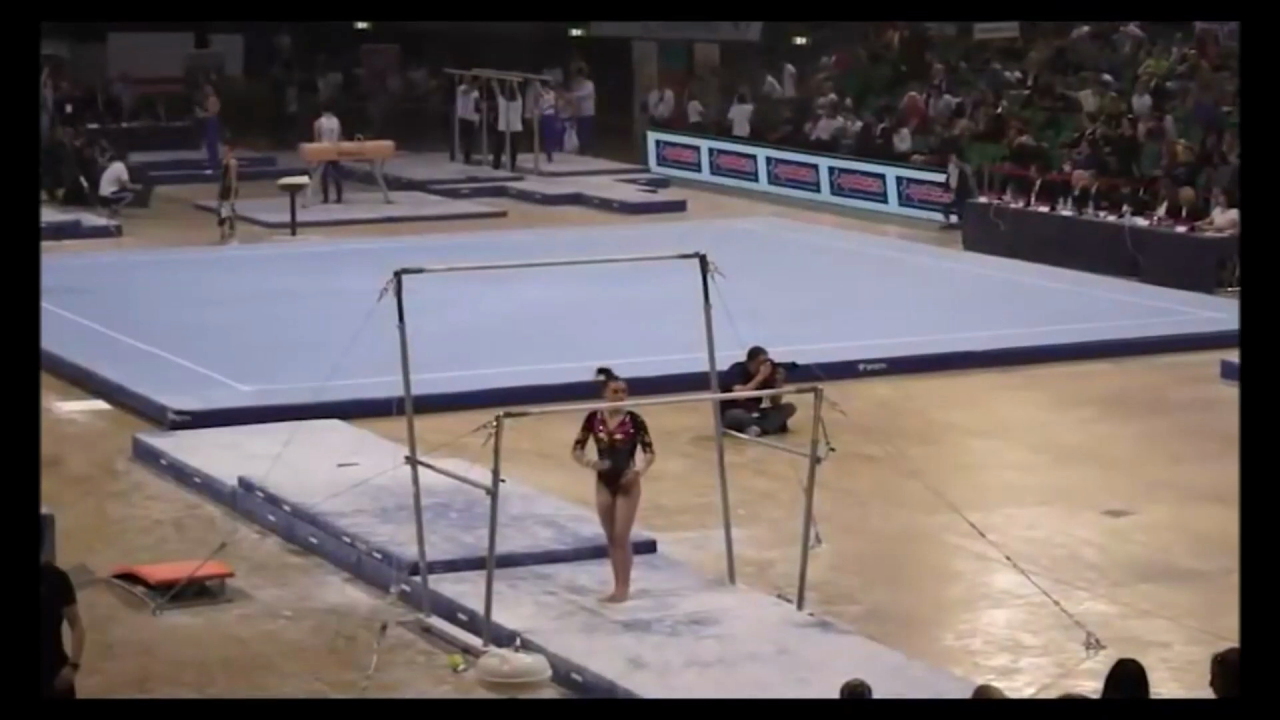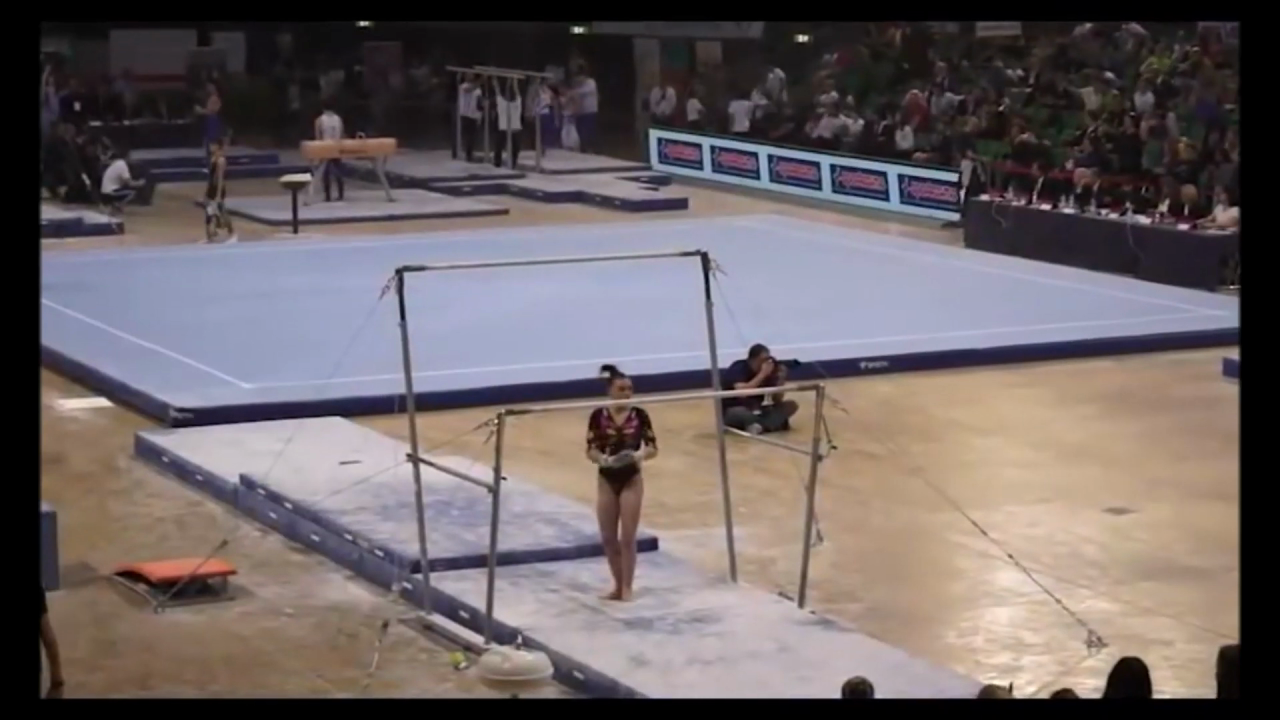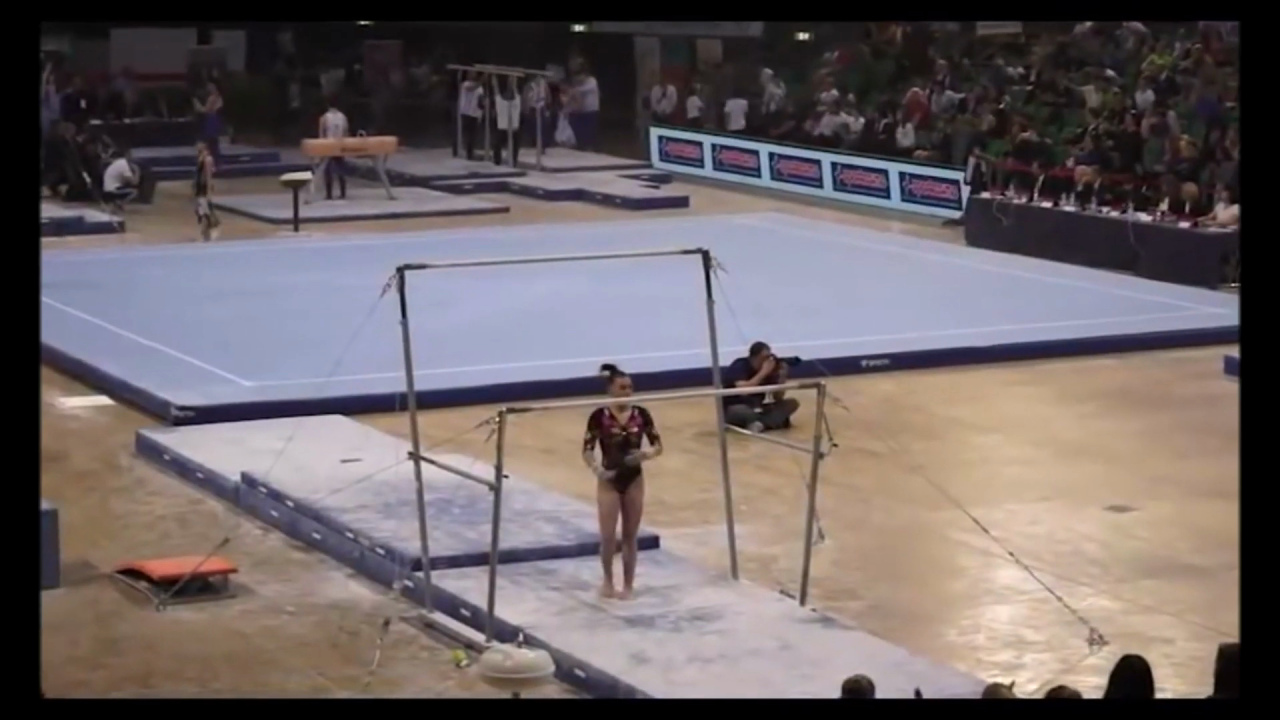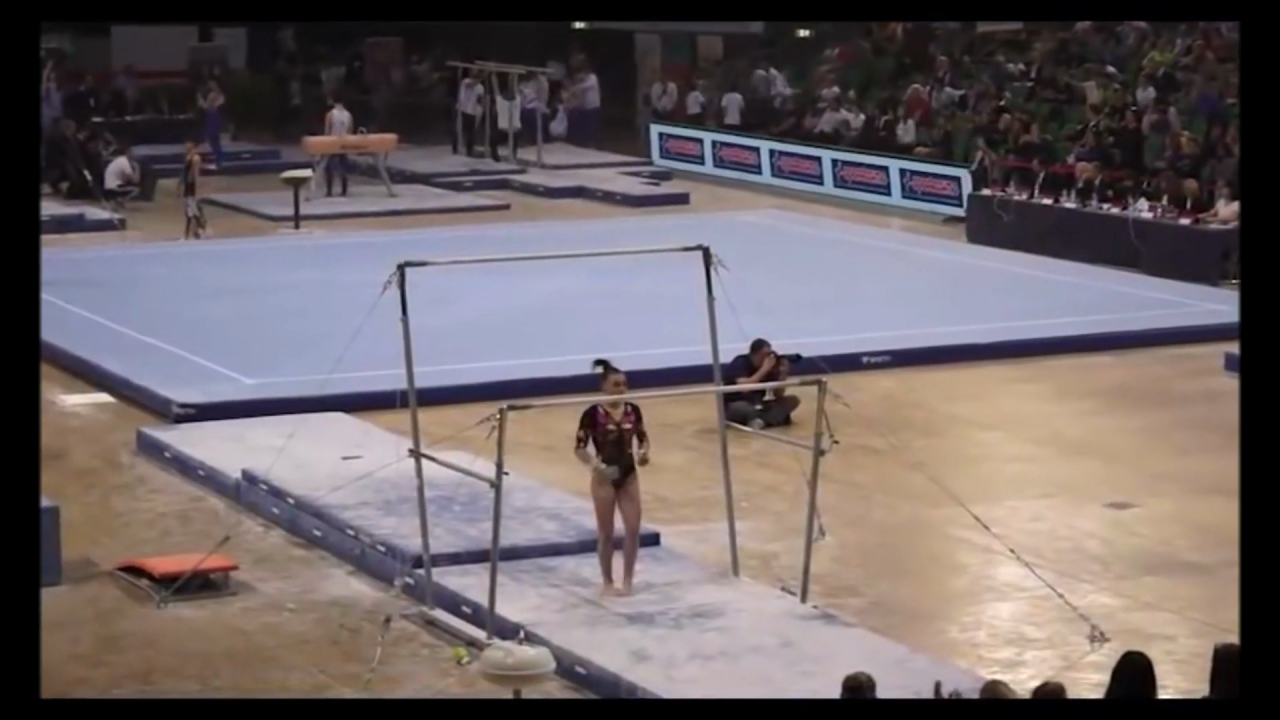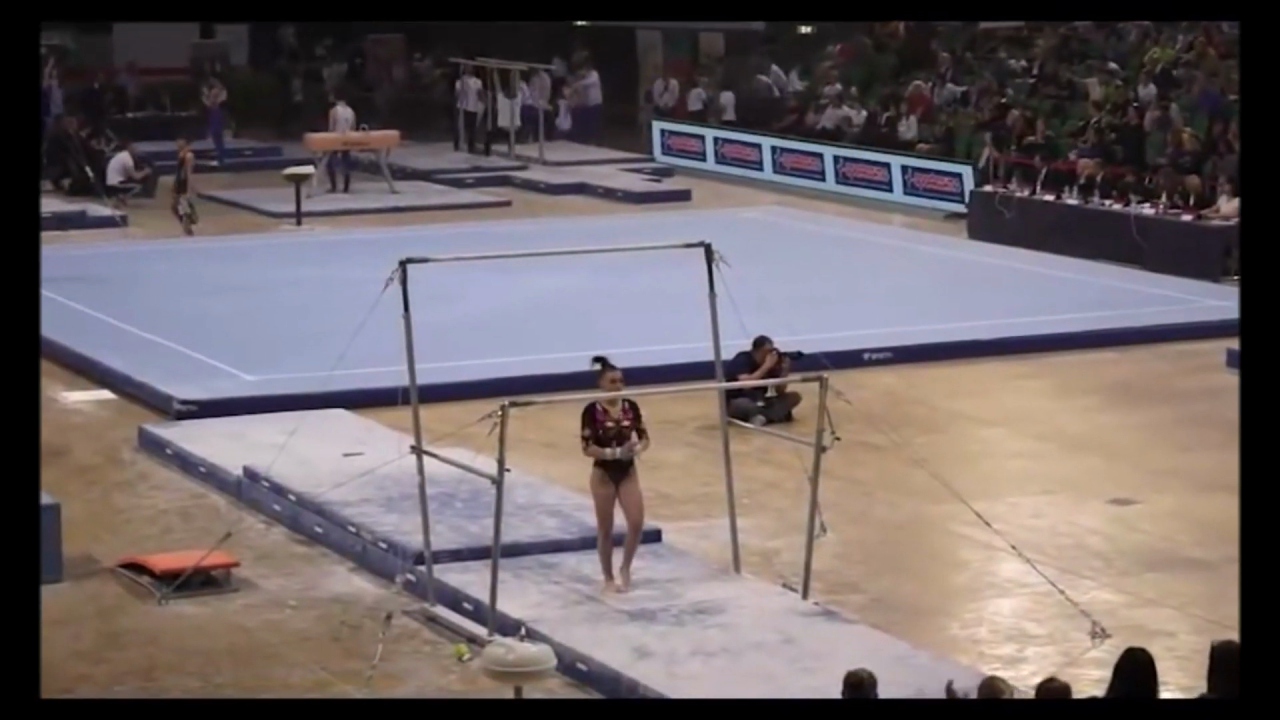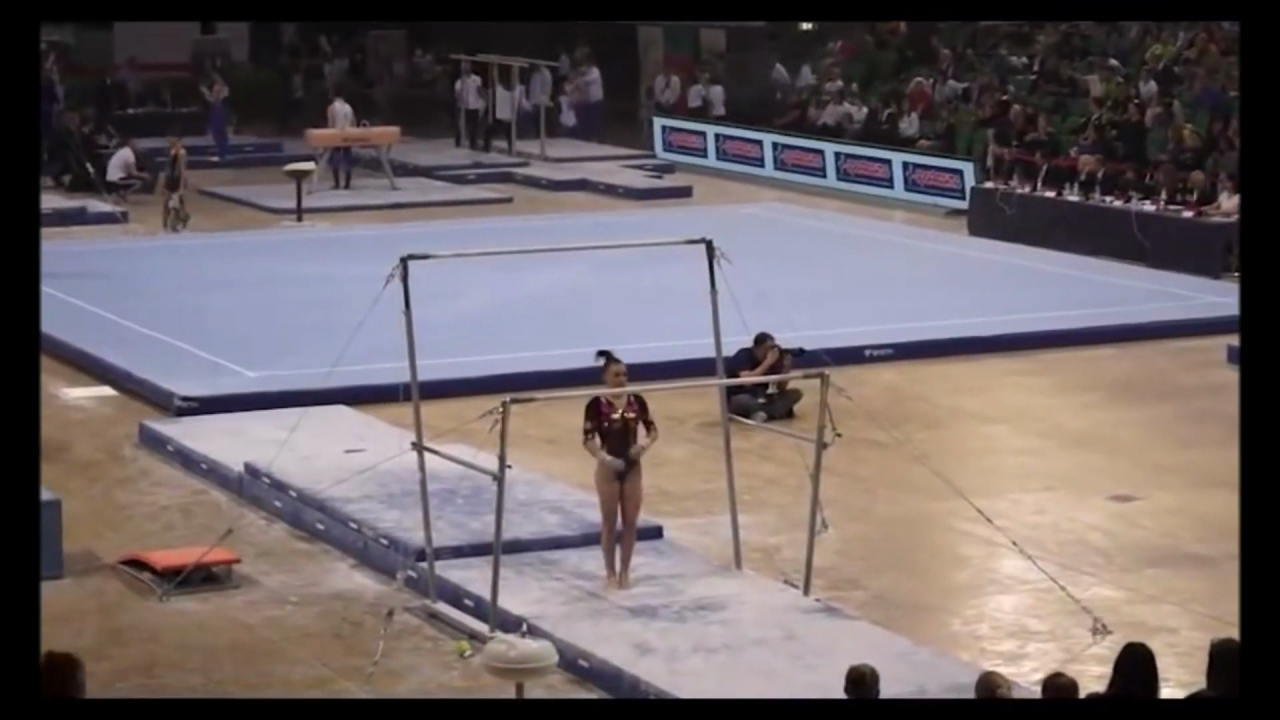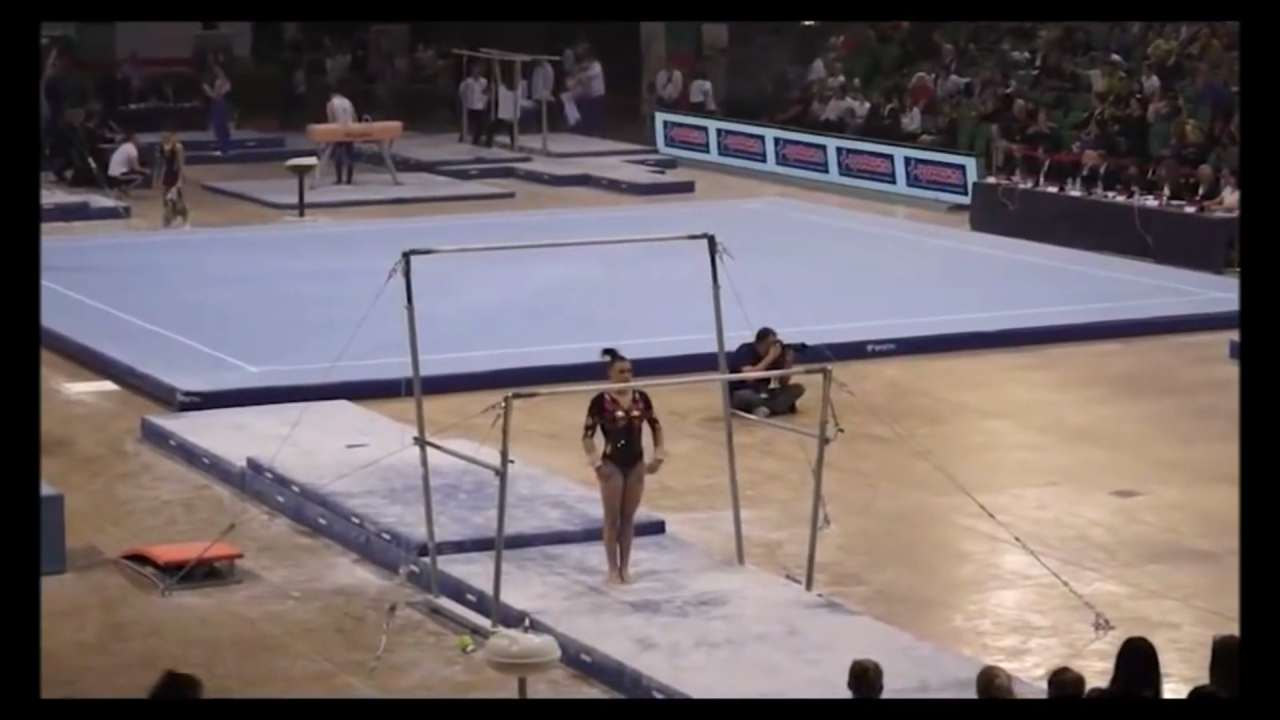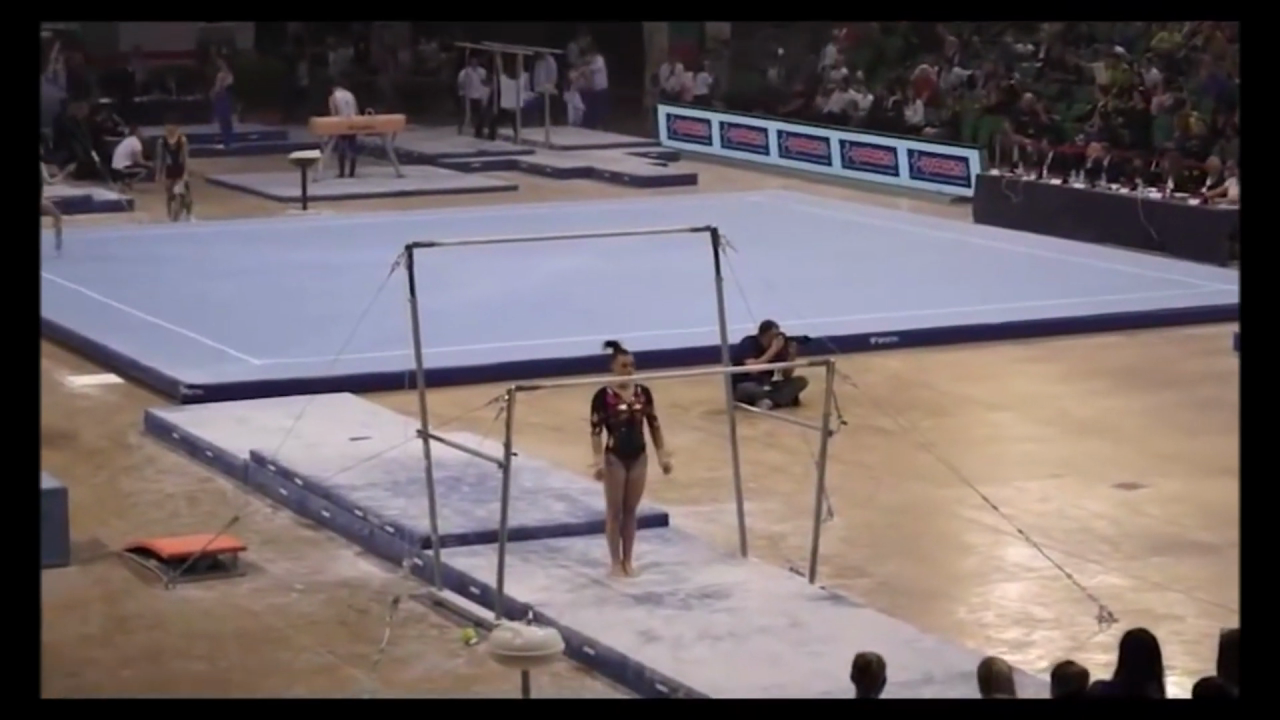
dt=0.3s
person 1, frame 1
left shoulder: (635, 420)
right shoulder: (593, 419)
left elbow: (650, 452)
right elbow: (576, 452)
left wrist: (640, 469)
right wrist: (591, 463)
left hip: (628, 483)
right hip: (604, 484)
left knee: (622, 537)
right knee: (612, 539)
left ankle: (623, 588)
right ankle: (617, 588)
person 1, frame 2
left shoulder: (639, 415)
right shoulder: (598, 416)
left elbow: (653, 448)
right elbow: (591, 451)
left wrist: (637, 455)
right wrist: (604, 460)
left hip: (632, 480)
right hip: (607, 481)
left knee: (628, 538)
right knee: (608, 538)
left ankle: (627, 587)
right ankle: (618, 585)
person 1, frame 3
left shoulder: (641, 414)
right shoulder: (599, 416)
left elbow: (658, 445)
right elbow: (587, 450)
left wrist: (648, 453)
right wrist: (596, 468)
left hip: (635, 480)
right hip: (609, 481)
left knee: (630, 537)
right knee: (608, 537)
left ankle: (628, 585)
right ankle: (607, 580)
person 1, frame 4
left shoulder: (633, 410)
right shoulder: (592, 414)
left elbow: (643, 440)
right elbow: (580, 448)
left wrist: (644, 454)
right wrist: (598, 467)
left hip: (629, 476)
right hip: (604, 478)
left knee: (633, 530)
right knee: (606, 534)
left ankle: (628, 579)
right ankle: (607, 582)
person 1, frame 5
left shoulder: (631, 407)
right shoulder: (591, 411)
left elbow: (644, 438)
right elbow: (587, 448)
left wrist: (637, 448)
right wrist: (613, 452)
left hip: (628, 471)
right hip: (603, 473)
left knee: (637, 523)
right knee: (605, 529)
left ankle: (625, 569)
right ankle: (608, 578)
person 1, frame 6
left shoulder: (637, 401)
right shoulder: (596, 404)
left elbow: (653, 430)
right elbow: (588, 441)
left wrist: (644, 444)
right wrist: (606, 459)
left hip: (633, 468)
right hip: (608, 469)
left knee: (631, 522)
right knee: (610, 524)
left ankle: (624, 571)
right ankle: (611, 574)
person 1, frame 7
left shoulder: (642, 399)
right shoulder: (600, 402)
left elbow: (656, 428)
right elbow: (587, 436)
left wrist: (658, 455)
right wrist: (595, 462)
left hip: (636, 463)
right hip: (612, 465)
left knee: (628, 518)
right knee: (612, 519)
left ankle: (624, 567)
right ankle: (612, 569)
person 1, frame 8
left shoulder: (643, 393)
right shoulder: (603, 396)
left elbow: (654, 425)
right elbow: (596, 432)
left wrist: (663, 456)
right wrist: (599, 462)
left hip: (639, 457)
right hip: (615, 458)
left knee: (631, 511)
right knee: (615, 512)
left ankle: (628, 560)
right ankle: (616, 562)
